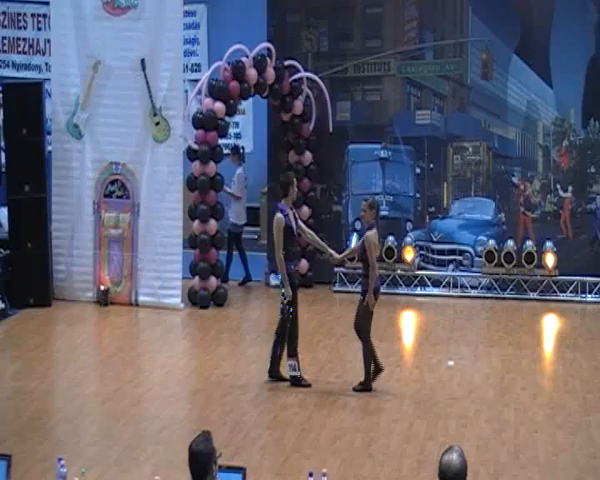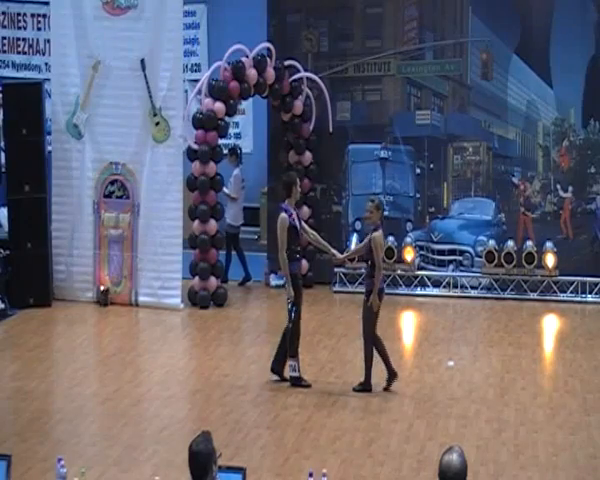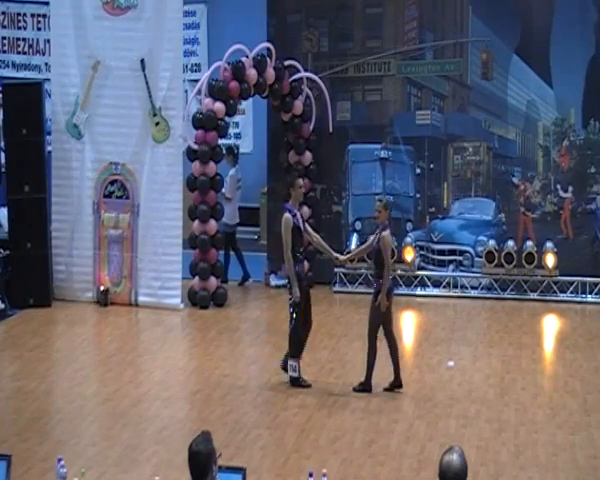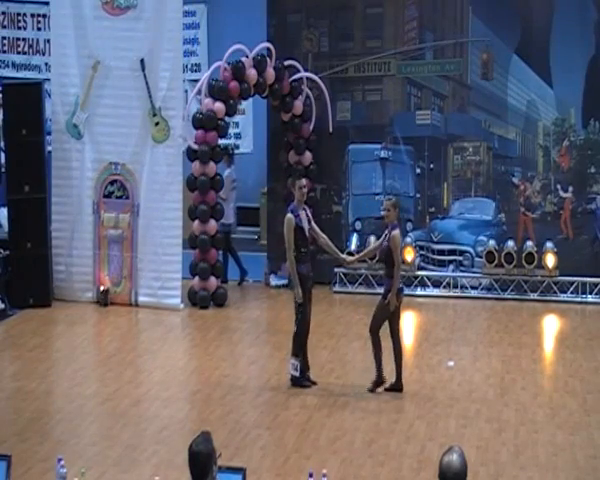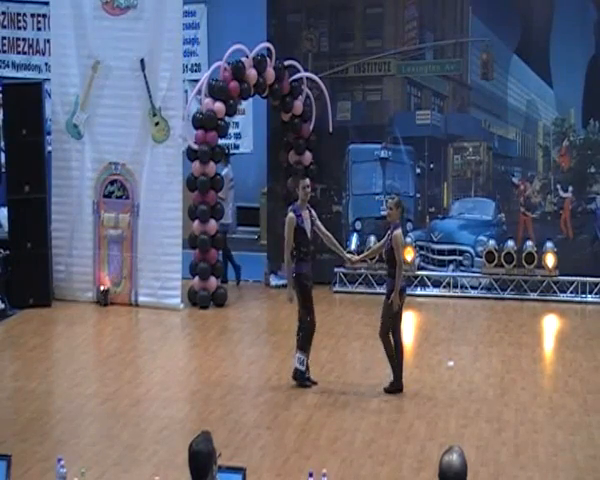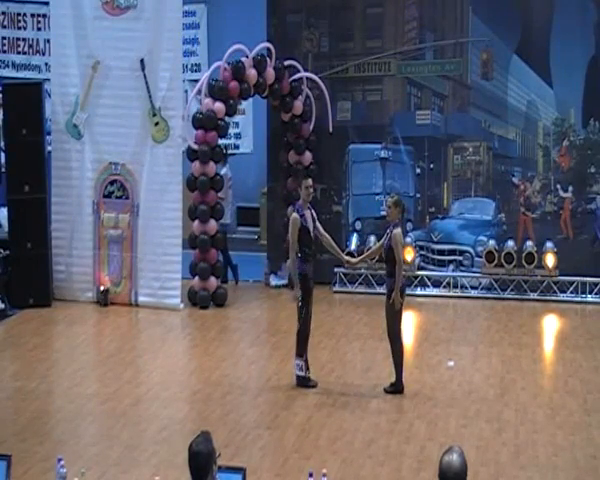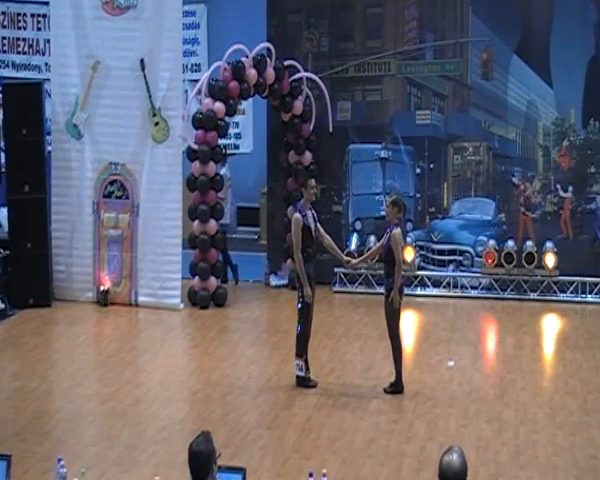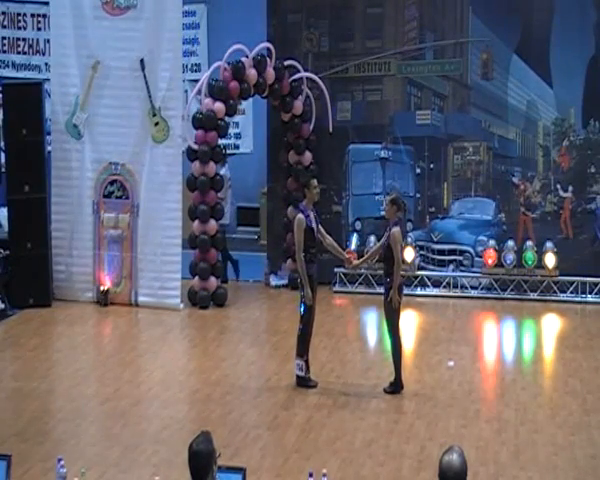
dt=0.3s
person 1, frame 1
left shoulder: (292, 212)
right shoulder: (280, 217)
left elbow: (308, 234)
right elbow: (278, 254)
left wrist: (329, 251)
right wrist: (287, 285)
left hip: (293, 272)
right hip: (287, 273)
left knee: (284, 322)
right knee: (292, 323)
left ankle: (274, 369)
right ankle: (294, 374)
person 1, frame 2
left shoulder: (294, 213)
right shoulder: (284, 217)
left elbow: (311, 235)
right elbow: (282, 254)
left wrist: (331, 251)
right wrist: (288, 285)
left hip: (297, 272)
right hip: (291, 274)
left knee: (293, 322)
right knee: (294, 324)
left ankle: (278, 365)
right ankle: (294, 374)
person 1, frame 3
left shoulder: (299, 213)
right shoulder: (287, 217)
left elbow: (313, 237)
right elbow: (287, 254)
left wrist: (333, 254)
right wrist: (294, 285)
left hip: (303, 271)
right hip: (295, 274)
left knee: (306, 322)
right knee: (296, 323)
left ankle: (289, 361)
right ankle: (294, 374)
person 1, frame 4
left shoulder: (306, 212)
right shoulder: (290, 217)
left elbow: (320, 237)
right elbow: (289, 254)
left wrist: (340, 256)
right wrist: (296, 285)
left hip: (308, 271)
right hip: (298, 273)
left knee: (306, 323)
right knee: (301, 323)
left ankle: (303, 370)
right ankle: (295, 374)
person 1, frame 5
left shoulder: (311, 212)
right shoulder: (292, 216)
left elbow: (325, 235)
right elbow: (287, 253)
left wrist: (344, 255)
right wrist: (289, 285)
left hip: (308, 269)
right hip: (299, 271)
left knee: (304, 321)
right knee: (309, 320)
left ankle: (302, 369)
right ankle: (299, 369)
person 1, frame 6
left shoulder: (311, 212)
right shoulder: (296, 216)
left elbow: (324, 237)
right elbow: (292, 253)
left wrist: (343, 257)
right wrist: (295, 285)
left hip: (310, 269)
right hip: (301, 272)
left knee: (305, 322)
right knee: (304, 322)
left ankle: (303, 371)
right ankle: (301, 374)
person 1, frame 7
left shoulder: (312, 212)
right shoulder: (298, 217)
left elbow: (324, 238)
right elbow: (297, 254)
left wrist: (342, 257)
right wrist: (305, 285)
left hip: (311, 270)
right hip: (303, 273)
left knee: (308, 322)
right knee: (304, 322)
left ankle: (304, 370)
right ankle: (301, 374)
person 1, frame 8
left shoulder: (313, 213)
right shoulder: (301, 218)
left elbow: (326, 239)
right elbow: (299, 255)
left wrist: (344, 256)
right wrist: (306, 287)
left hip: (313, 271)
right hip: (306, 273)
left knee: (309, 323)
right knee: (305, 323)
left ankle: (305, 370)
right ankle: (301, 374)
person 2, frame 1
left shoulder: (370, 234)
right shoulder: (370, 232)
left elbow: (373, 266)
right elbow: (357, 248)
left wrist: (370, 293)
right wrist: (340, 256)
left hip: (370, 287)
right hip: (368, 286)
left knee: (364, 332)
right knee: (358, 327)
left ankle: (367, 382)
right ankle: (375, 365)
person 2, frame 2
left shoulder: (376, 235)
right shoulder: (373, 234)
left elbow: (378, 267)
right elbow: (361, 248)
left wrist: (374, 294)
right wrist: (343, 257)
left hip: (374, 288)
right hip: (372, 287)
left knee: (368, 335)
right knee: (371, 333)
left ankle: (367, 382)
right ankle: (390, 370)
person 2, frame 3
left shoulder: (385, 235)
right shoulder: (379, 233)
left elbow: (388, 266)
right elbow: (365, 248)
left wrist: (383, 294)
right wrist: (346, 258)
left hip: (383, 289)
right hip: (383, 288)
left knee: (372, 335)
right knee: (388, 334)
left ankle: (367, 382)
right ankle: (397, 379)
person 2, frame 4
left shoulder: (395, 234)
right shoulder: (388, 232)
left elbow: (398, 266)
right elbow: (374, 249)
left wrist: (393, 293)
right wrist: (354, 259)
left hip: (393, 289)
right hip: (391, 288)
left knee: (374, 329)
right knee: (394, 334)
left ankle: (379, 376)
right ankle: (398, 381)
person 2, frame 5
left shoulder: (397, 233)
right shoulder: (391, 231)
left elbow: (400, 264)
right elbow: (378, 248)
left wrist: (396, 293)
right wrist: (358, 258)
left hip: (395, 288)
right hip: (392, 286)
left knee: (385, 333)
right knee: (395, 334)
left ankle: (397, 381)
right ankle: (397, 380)
person 2, frame 6
left shoulder: (397, 232)
right shoulder: (390, 230)
left elbow: (400, 263)
right elbow: (377, 249)
left wrist: (396, 291)
right wrist: (357, 260)
left hip: (395, 287)
right hip: (391, 286)
left knee: (394, 335)
right knee: (394, 335)
left ankle: (398, 383)
right ankle: (398, 380)
person 2, frame 7
left shoulder: (396, 232)
right shoulder: (390, 230)
left elbow: (399, 263)
right elbow: (377, 249)
left wrist: (395, 291)
right wrist: (357, 261)
left hip: (393, 287)
right hip: (389, 285)
left knee: (394, 334)
right knee: (393, 334)
left ankle: (398, 383)
right ankle: (397, 380)
person 2, frame 8
left shoulder: (395, 231)
right shoulder: (391, 229)
left elbow: (398, 262)
right elbow: (378, 249)
left wrist: (394, 290)
right wrist: (359, 262)
left hip: (393, 286)
right hip: (389, 284)
left knee: (393, 333)
right knee: (393, 333)
left ankle: (397, 382)
right ankle: (397, 379)
person 3, frame 1
left shoulder: (239, 173)
right shoulder: (240, 171)
left elbow: (238, 195)
left wrist: (225, 189)
right wrist: (228, 189)
left hip: (236, 217)
right hip: (238, 216)
left knee: (230, 246)
right knee: (238, 245)
left ankle: (226, 275)
right ankle: (247, 274)
person 3, frame 2
left shoulder: (236, 174)
right shoulder: (238, 172)
left elbow: (234, 197)
left wrist: (222, 189)
right wrist: (225, 189)
left hip: (233, 217)
right hip: (235, 216)
left knee: (229, 247)
right knee: (236, 246)
left ankle: (225, 276)
right ankle: (247, 274)
person 3, frame 3
left shoulder: (232, 173)
right shoulder: (236, 172)
left elbow: (228, 197)
right wrist: (222, 189)
left hip: (229, 217)
right hip: (232, 216)
left knee: (227, 247)
right knee: (233, 245)
left ankle: (225, 276)
right ankle: (245, 273)
person 3, frame 4
left shoulder: (227, 174)
right shoulder: (232, 172)
left elbow: (223, 197)
right wrist: (218, 190)
left hip: (225, 216)
right hip: (229, 215)
left knee: (225, 247)
right knee: (228, 246)
left ankle: (224, 276)
right ankle: (242, 270)
person 3, frame 5
left shoulder: (225, 173)
right shoulder: (229, 171)
left elbow: (222, 196)
left hip: (224, 216)
right hip: (227, 215)
left knee: (224, 246)
right knee: (224, 246)
right ankle: (235, 267)
person 3, frame 6
left shoulder: (223, 173)
right shoulder: (227, 170)
left elbow: (221, 196)
left hip: (223, 216)
right hip: (226, 215)
left knee: (223, 246)
right knee: (223, 246)
right ankle: (225, 275)
person 3, frame 7
left shoulder: (223, 173)
right shoulder: (225, 171)
left elbow: (221, 196)
left hip: (222, 216)
right hip: (224, 216)
left knee: (222, 246)
right knee: (223, 246)
person 3, frame 8
left shoulder: (223, 173)
right shoulder: (225, 171)
left elbow: (220, 196)
left hip: (221, 216)
right hip: (224, 216)
left knee: (221, 246)
right knee: (222, 246)
left ankle: (224, 275)
